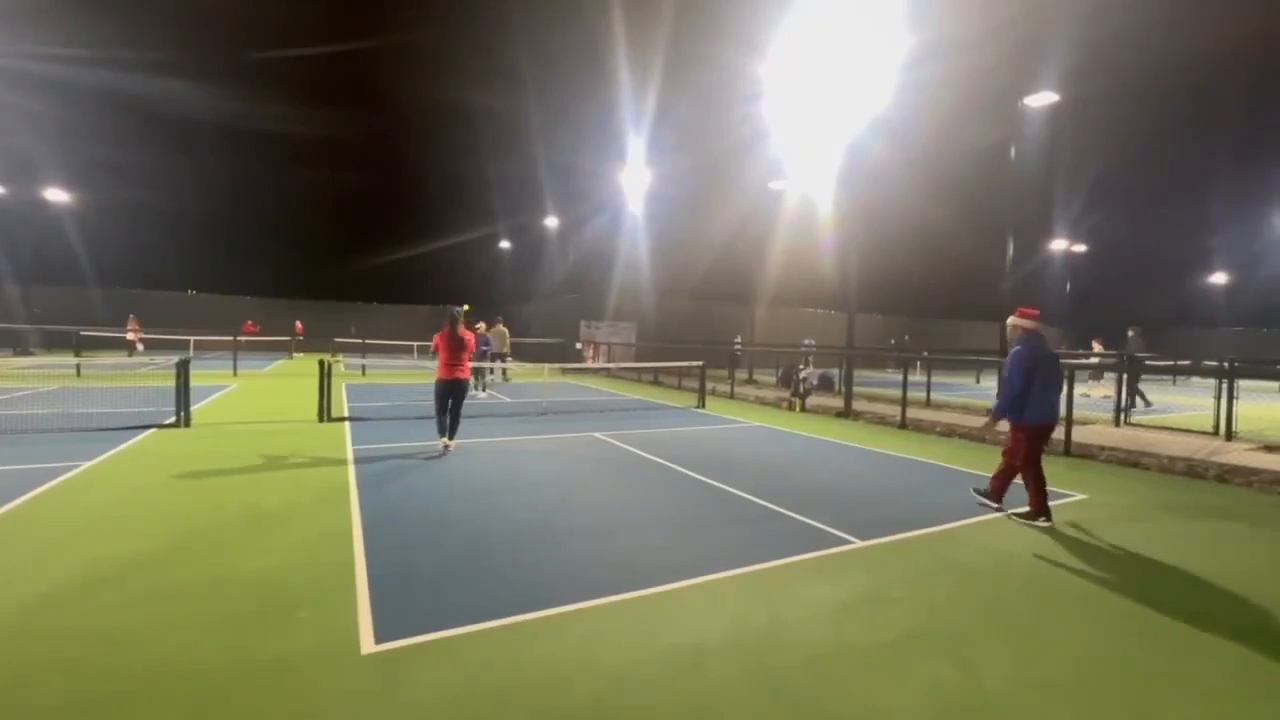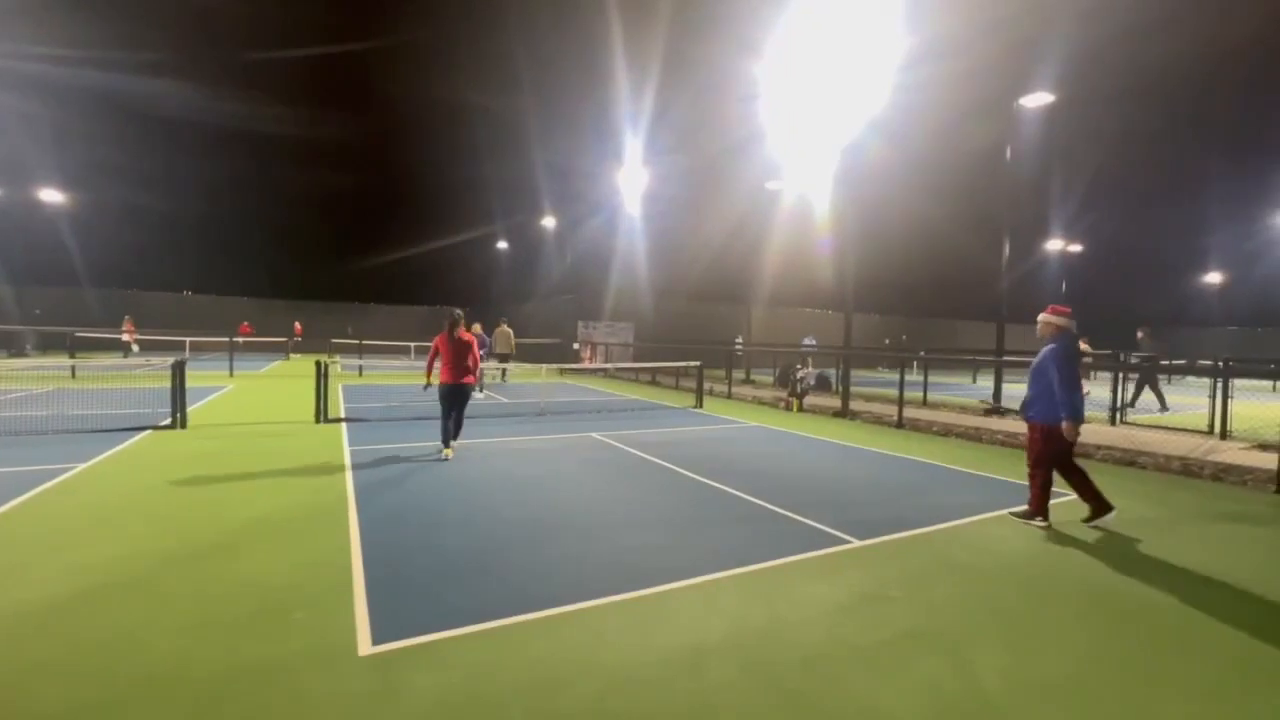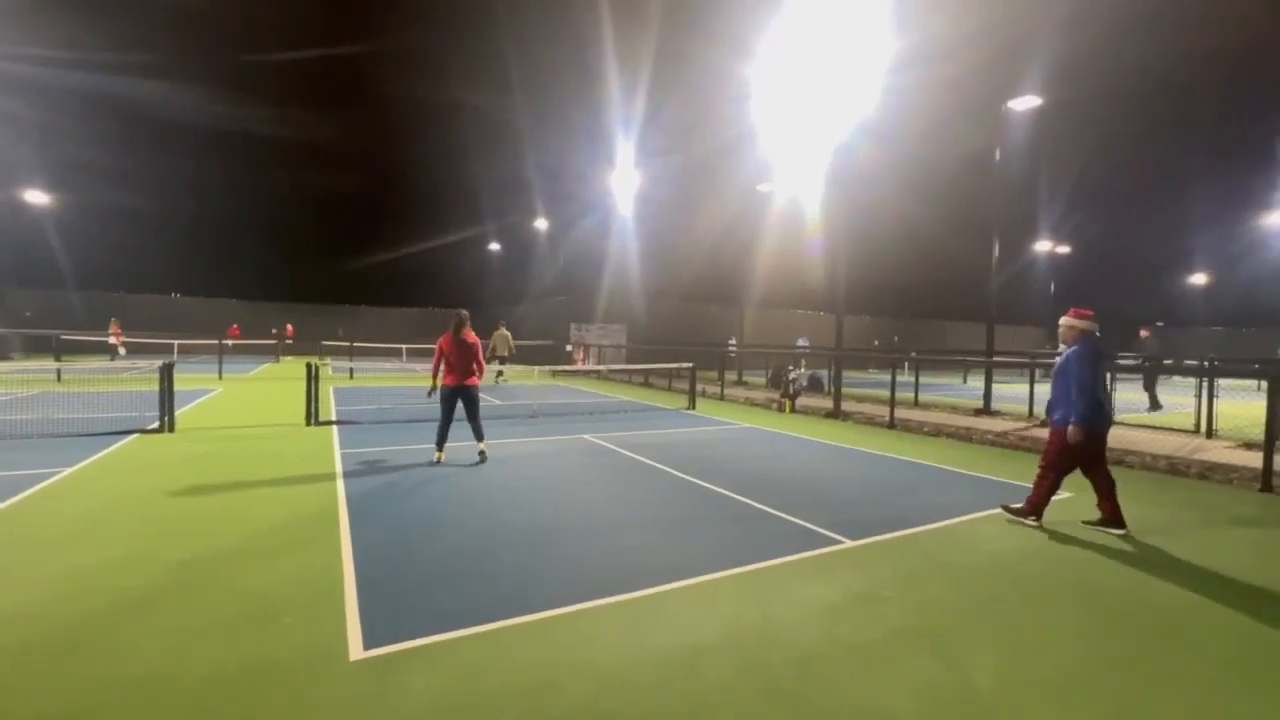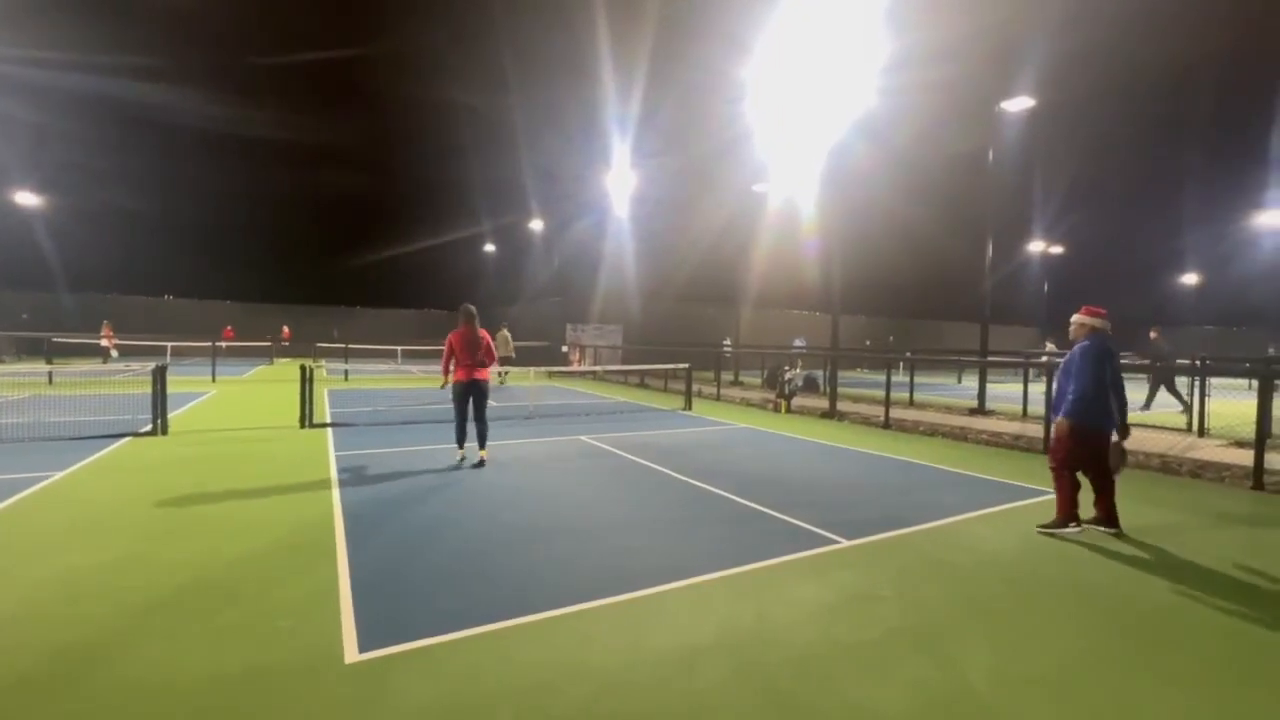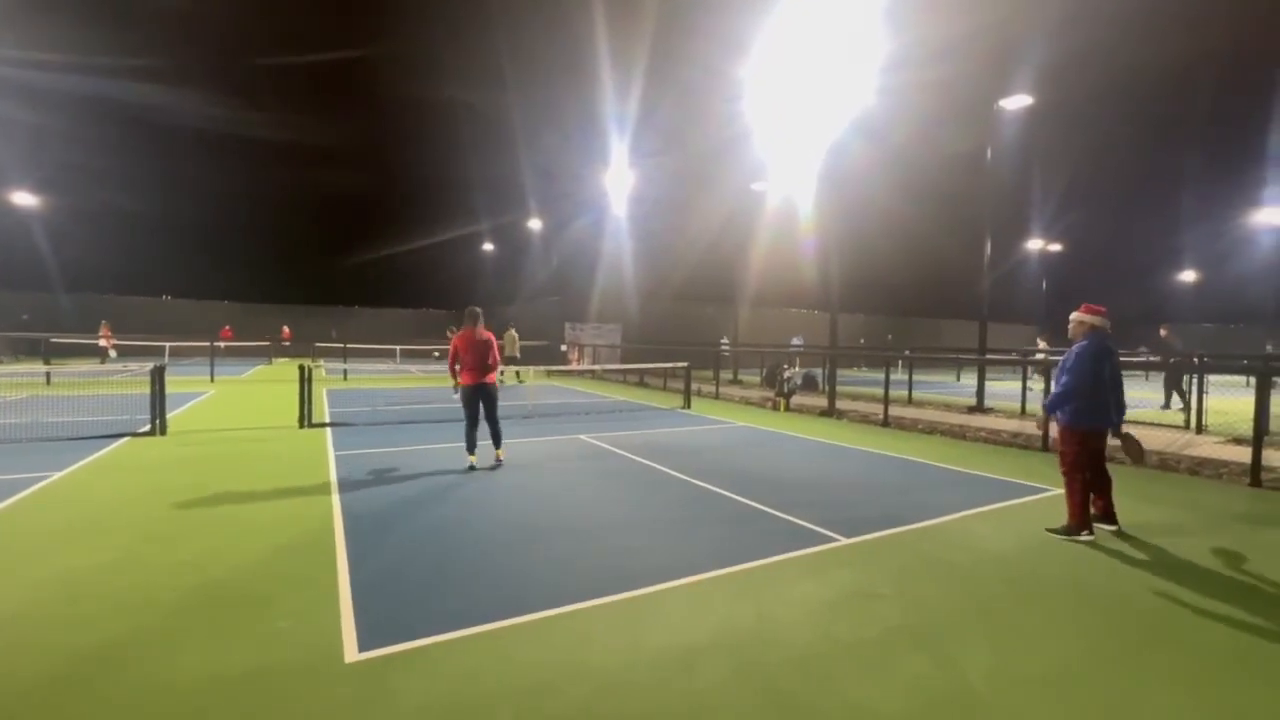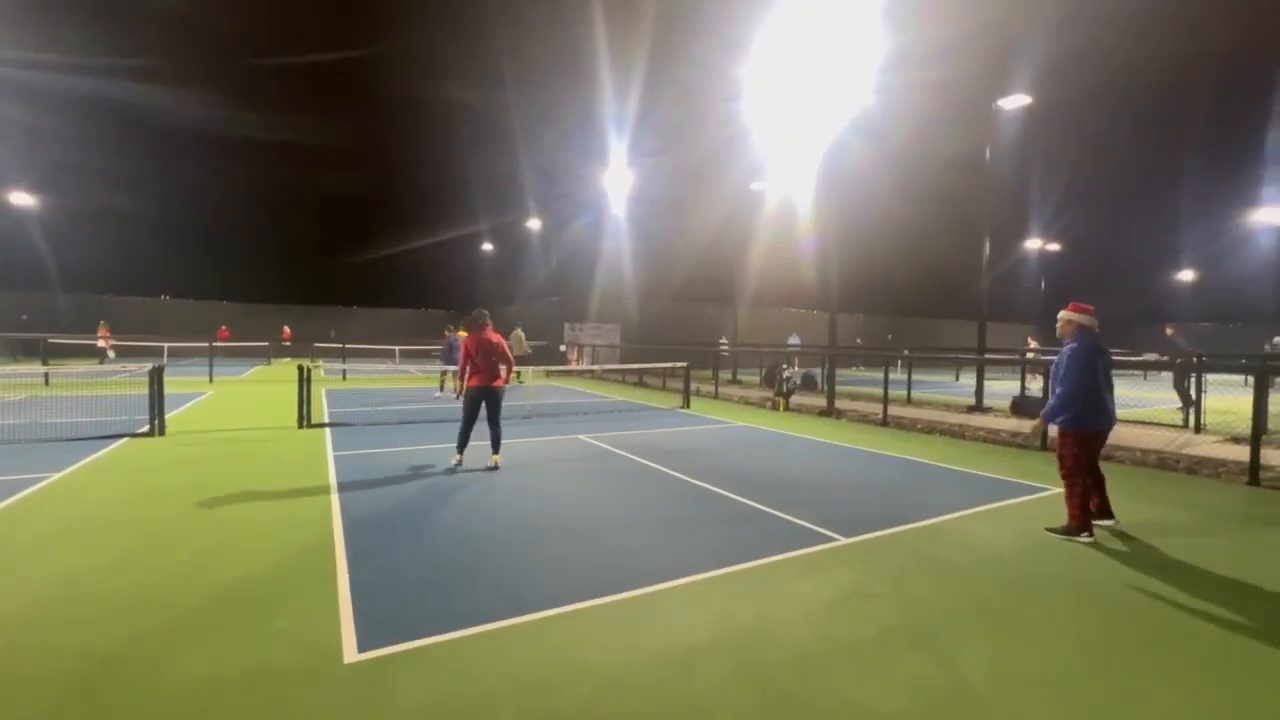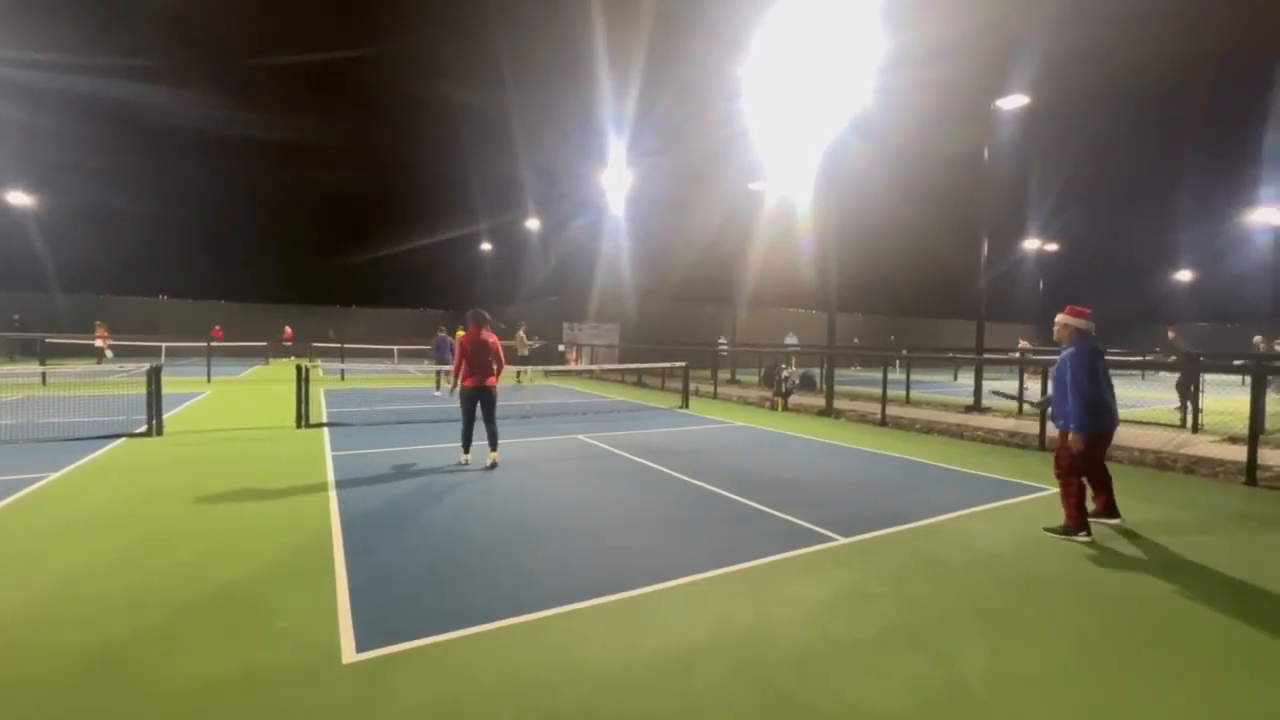
dt=0.3s
person 1, frame 1
left shoulder: (1021, 353)
right shoulder: (1047, 353)
left elbow: (1011, 389)
right elbow: (1054, 387)
left wrist: (994, 414)
left hip: (1028, 419)
right hip: (1044, 417)
left knee: (1027, 464)
right knee: (1012, 456)
left ankle: (1040, 513)
right ankle: (994, 493)
person 1, frame 2
left shoulder: (1055, 351)
right shoulder: (1064, 348)
left elbow: (1065, 387)
left wrist: (1068, 418)
left hip: (1047, 420)
right hip: (1058, 419)
left knee: (1038, 465)
right knee: (1065, 464)
left ankle: (1037, 512)
right ankle: (1100, 507)
person 1, frame 3
left shoulder: (1078, 353)
right shoulder: (1090, 352)
left elbow: (1083, 392)
left wrist: (1076, 422)
right wrist: (1069, 419)
left hip: (1076, 426)
right hip: (1095, 424)
left knee: (1051, 467)
right knee: (1097, 470)
left ankle: (1031, 511)
right ankle: (1113, 519)
person 1, frame 4
left shoulder: (1084, 350)
right shoulder: (1106, 352)
left elbow: (1081, 387)
right elbow: (1117, 391)
left wrist: (1065, 414)
right wrist: (1122, 423)
left hip: (1079, 424)
right hip: (1102, 422)
left knee: (1062, 466)
right knee: (1099, 470)
left ankle: (1067, 519)
right ankle: (1107, 518)
person 1, frame 5
left shoulder: (1083, 350)
right shoulder: (1106, 351)
left elbow: (1069, 386)
right elbow: (1115, 391)
left wrist: (1047, 410)
right wrist: (1116, 423)
left hip: (1078, 422)
right hip: (1098, 421)
left knee: (1074, 472)
right knee: (1096, 470)
left ankle: (1080, 525)
right ankle: (1106, 515)
person 1, frame 6
left shoulder: (1075, 351)
right shoulder: (1095, 350)
left elbow: (1067, 392)
left wrist: (1045, 417)
left hip: (1078, 424)
right hip: (1098, 420)
left knee: (1073, 473)
right knee: (1088, 468)
left ankle: (1080, 527)
right ankle: (1102, 512)
person 1, frame 7
left shoulder: (1074, 355)
right shoulder: (1088, 351)
left elbow: (1080, 394)
left wrist: (1077, 429)
right wrist: (1051, 400)
left hip: (1081, 427)
right hip: (1102, 422)
left knee: (1068, 472)
right knee: (1094, 467)
left ankle: (1077, 526)
right ankle: (1108, 510)
